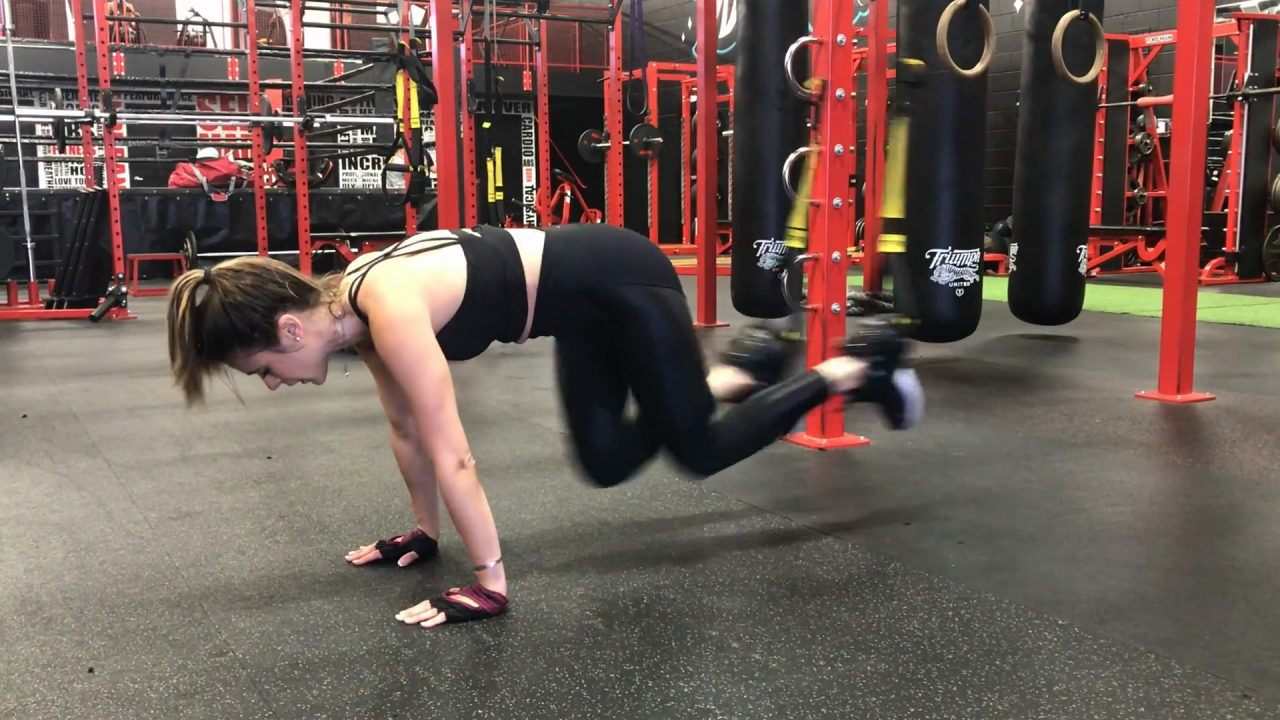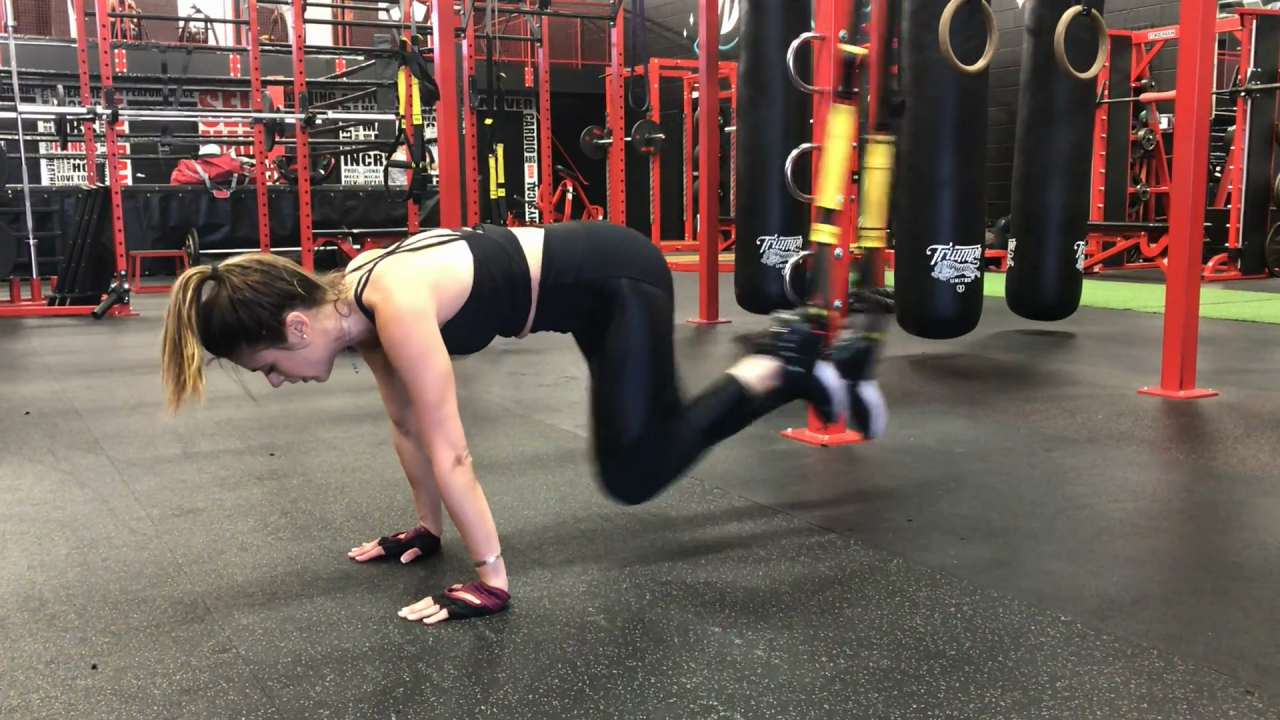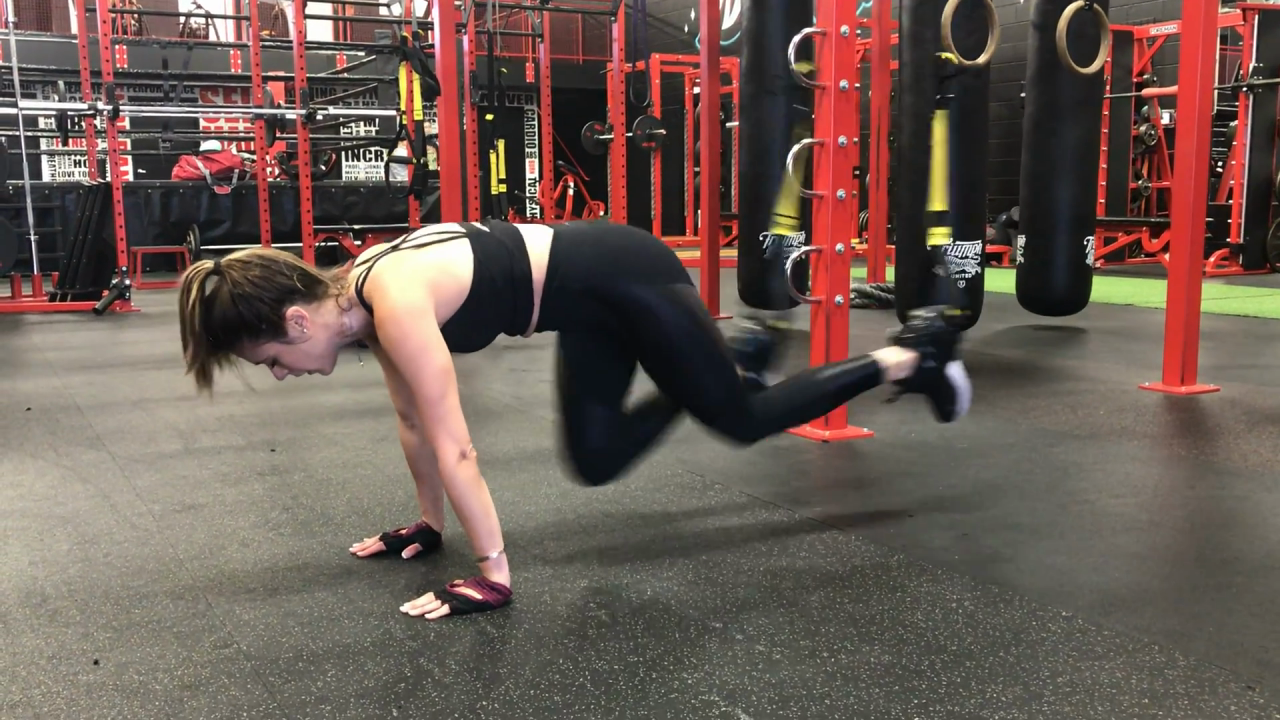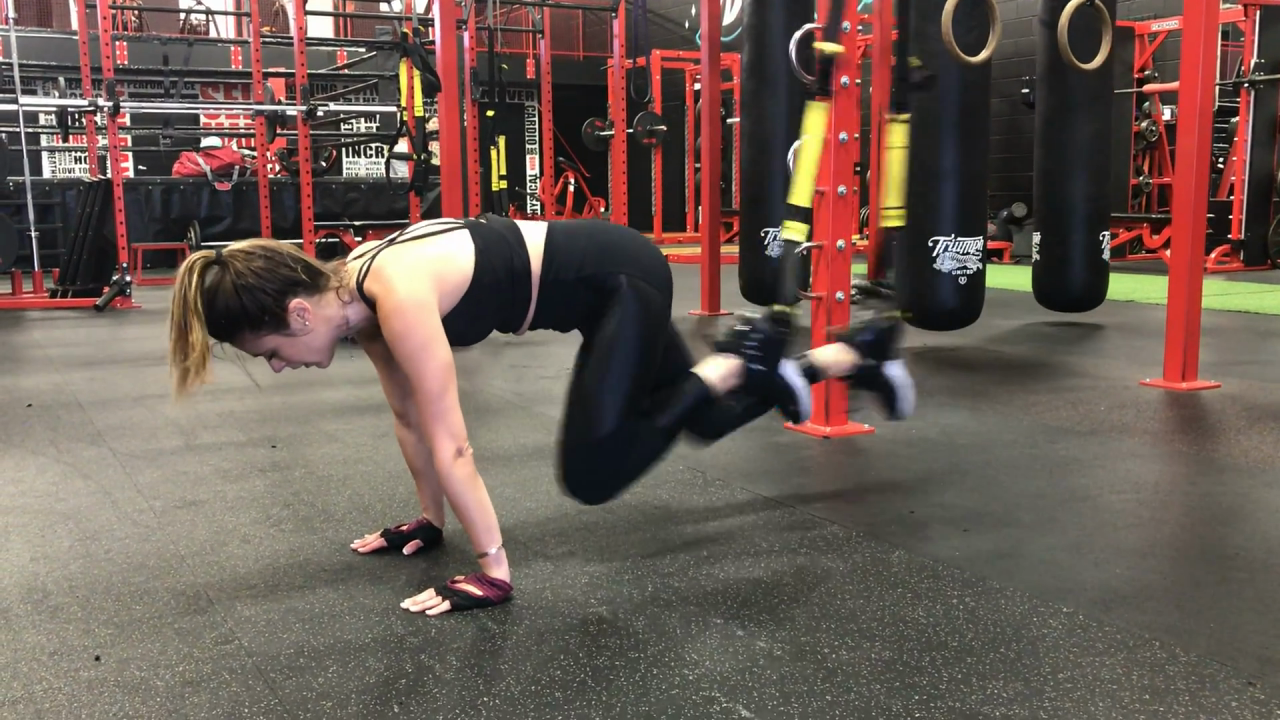
dt=0.4s
person 1, frame 1
left shoulder: (388, 310)
right shoulder: (344, 302)
left elbow: (448, 452)
right elbow: (404, 428)
left wrist: (488, 582)
right wrist: (424, 532)
left hip: (616, 286)
right hip: (580, 290)
left knee: (701, 450)
right knee: (607, 462)
left ankle: (853, 366)
right ankle: (738, 369)
person 1, frame 2
left shoulder: (395, 308)
right shoulder: (350, 302)
left elbow: (448, 450)
right elbow: (406, 424)
left wrist: (492, 579)
right wrist: (427, 527)
left hip: (614, 276)
right hip: (582, 280)
left knee: (634, 476)
right knee: (657, 426)
left ankle: (777, 364)
right ankle: (819, 370)
person 1, frame 3
left shoulder: (391, 300)
right shoulder: (358, 295)
left elbow: (452, 443)
right elbow: (413, 419)
left wrist: (493, 573)
right wrist: (428, 523)
left hip: (619, 283)
right hip: (590, 293)
left knee: (742, 416)
right knee: (595, 461)
left ankle: (909, 359)
right ankle: (714, 363)
person 1, frame 4
left shoulder: (395, 296)
right shoulder: (354, 290)
left elbow: (448, 441)
right elbow: (408, 415)
left wrist: (492, 569)
right wrist: (428, 520)
left hip: (615, 277)
right hip: (588, 278)
left knee: (590, 474)
right knee: (695, 420)
left ankle: (723, 367)
right ankle: (852, 353)
